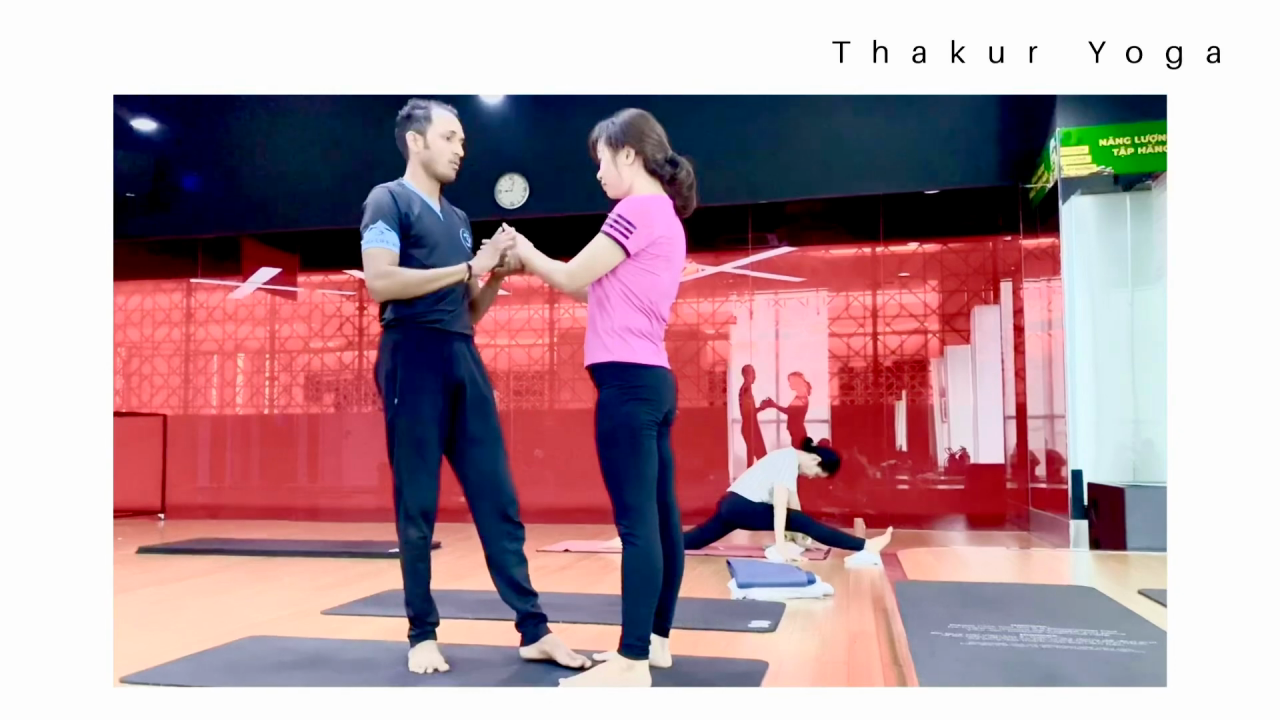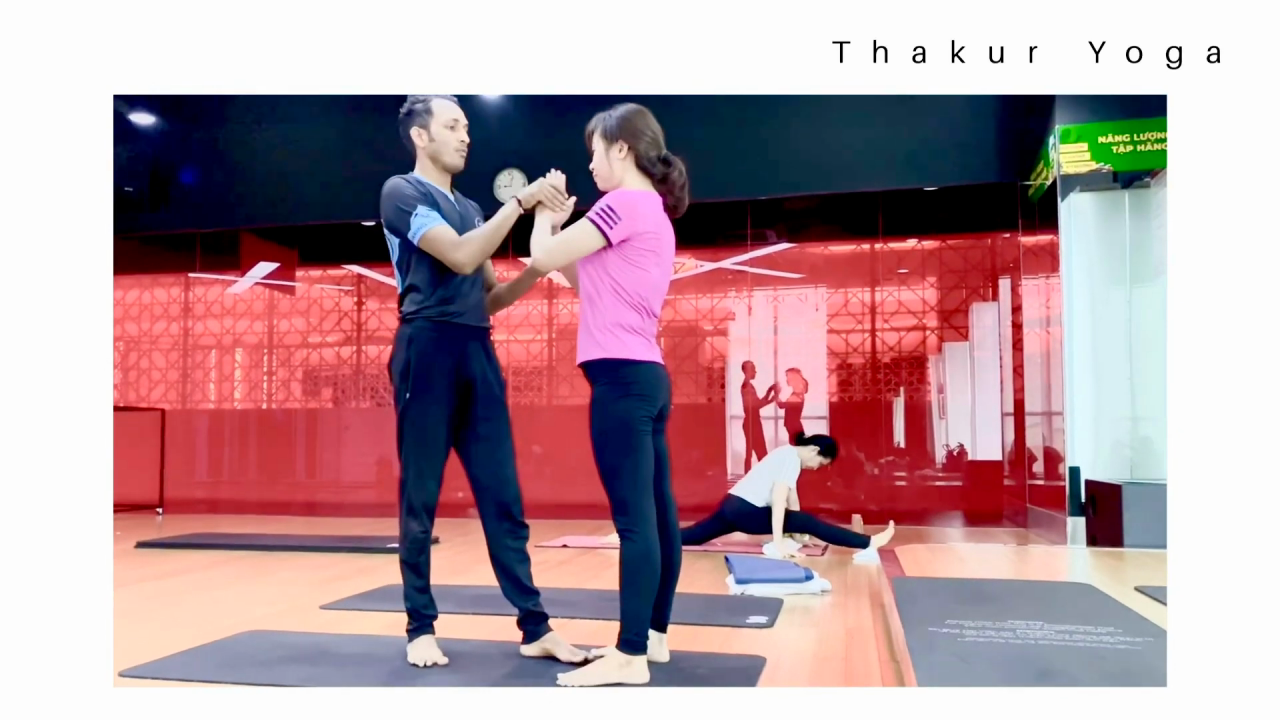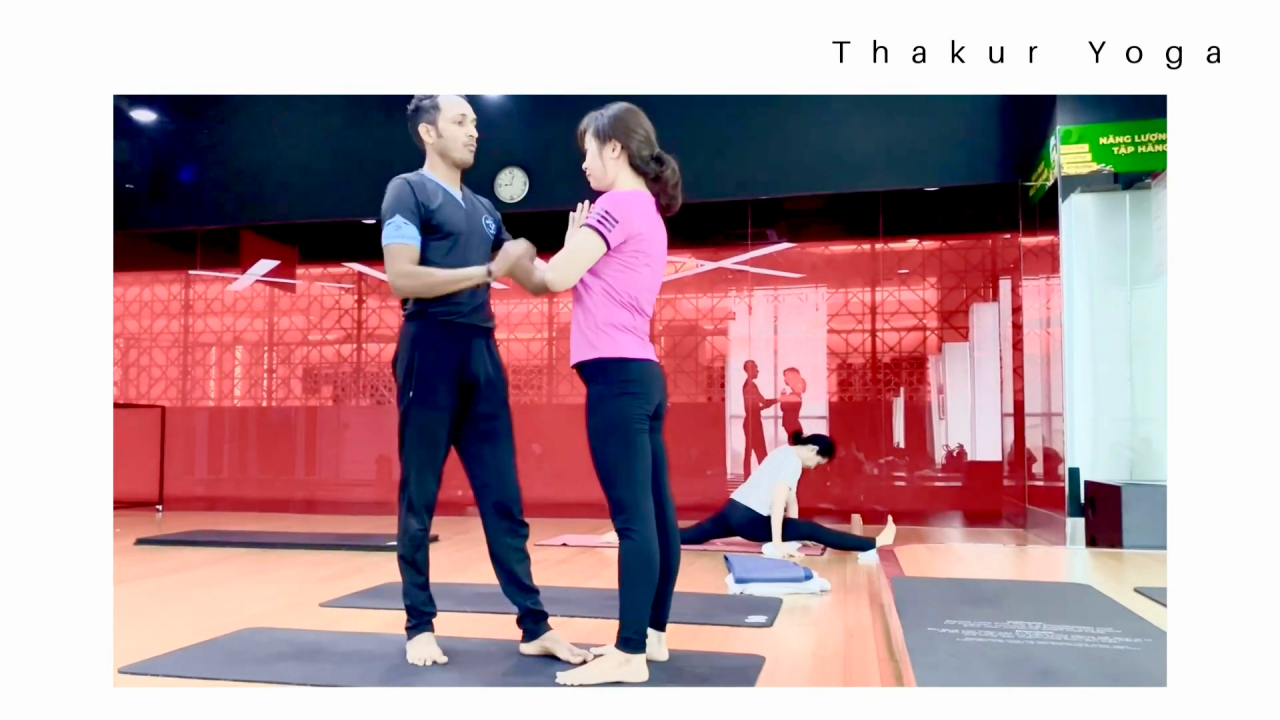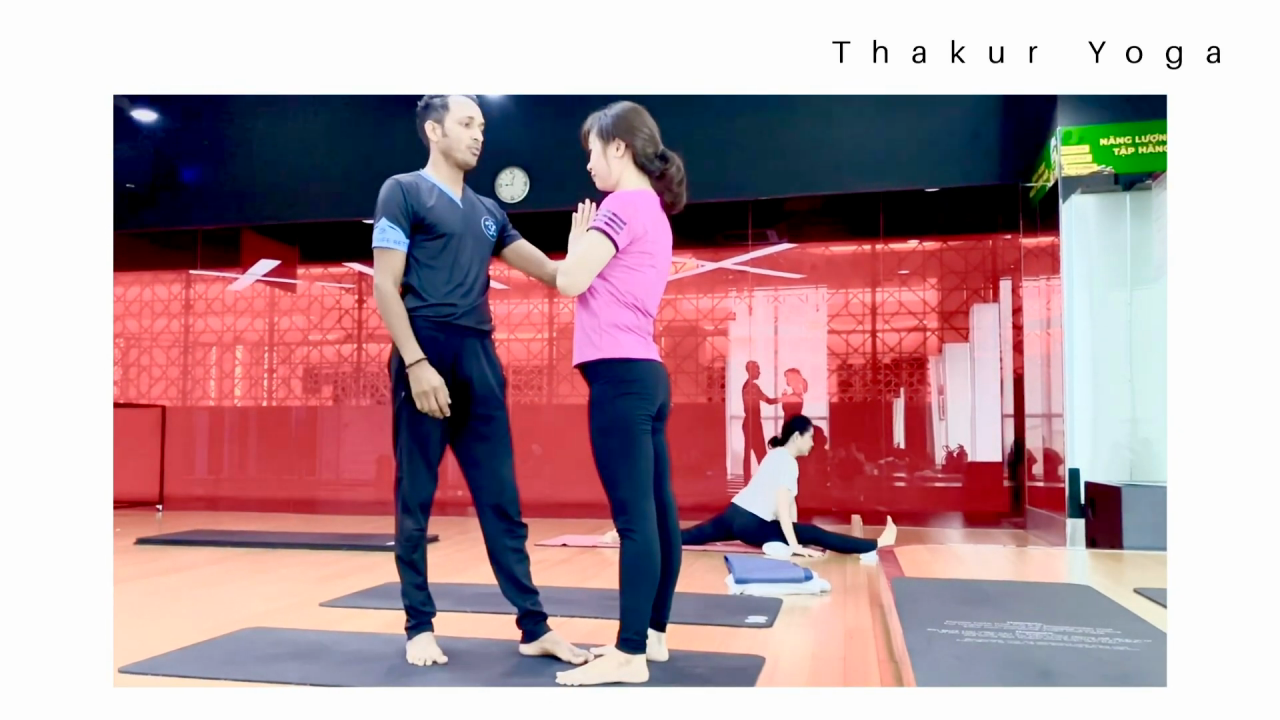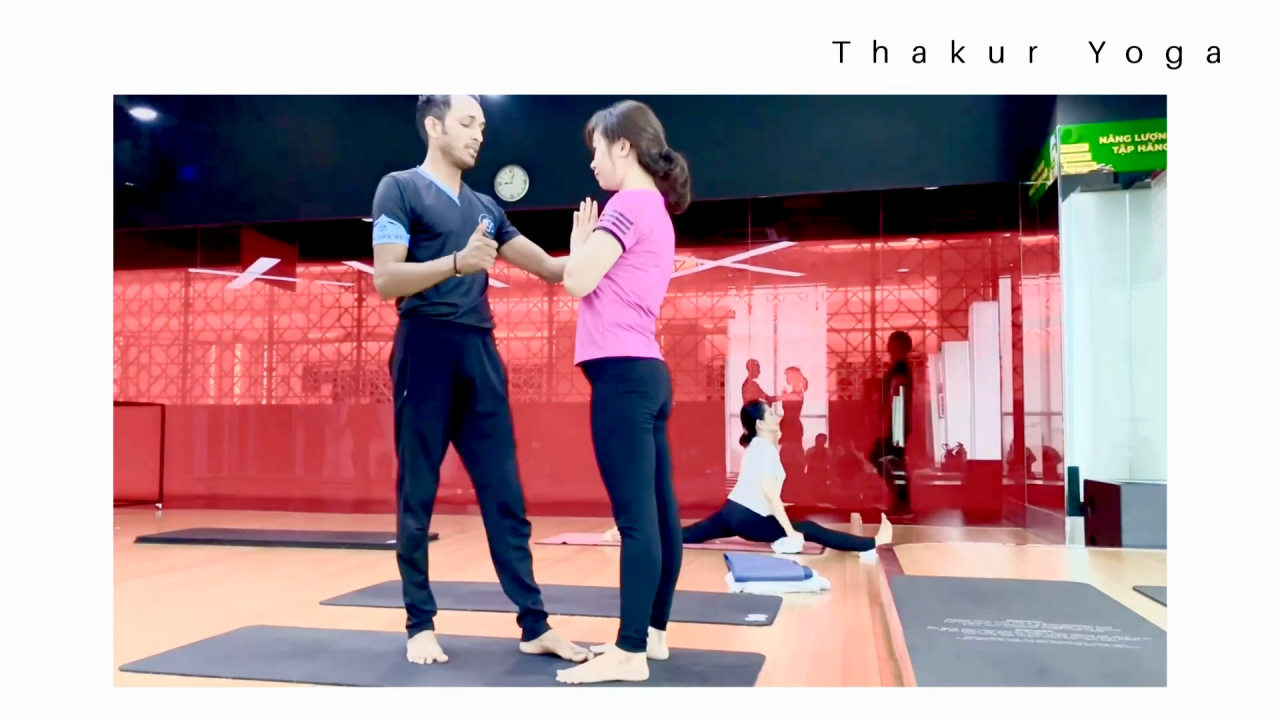
dt=1s
person 1, frame 1
left shoulder: (638, 210)
right shoulder: (664, 217)
left elbow: (573, 277)
right elbow: (598, 290)
left wrist: (525, 253)
right wrist: (531, 261)
left hip: (628, 381)
right hip: (651, 381)
left knee: (637, 524)
right knee: (659, 518)
left ankle: (632, 661)
right ankle: (654, 640)
person 1, frame 2
left shoulder: (625, 204)
right shoulder: (653, 214)
left elbow: (543, 258)
right elbow: (587, 277)
left wrist: (546, 219)
right wrist: (561, 222)
left hip: (622, 377)
right hip: (646, 376)
left knee: (634, 518)
right knee: (656, 513)
left ankle: (630, 655)
right ankle: (652, 635)
person 1, frame 3
left shoulder: (618, 205)
right shoulder: (648, 213)
left elbow: (559, 277)
left wrist: (573, 238)
right wrist: (580, 241)
left hip: (617, 376)
right hip: (641, 374)
left knee: (633, 517)
right knee: (653, 511)
left ankle: (628, 653)
right ankle: (650, 634)
person 1, frame 4
left shoulder: (623, 204)
right shoulder: (653, 212)
left elbow: (571, 281)
left wrist: (578, 239)
right wrist: (586, 243)
left hip: (619, 374)
right hip: (645, 373)
left knee: (634, 518)
right knee: (656, 512)
left ankle: (629, 654)
right ankle: (651, 634)
person 1, frame 5
left shoulder: (628, 205)
right shoulder: (655, 211)
left elbow: (577, 282)
left wrist: (580, 239)
right wrist: (587, 244)
left hip: (621, 373)
right hip: (646, 372)
left knee: (635, 515)
right knee: (657, 510)
left ankle: (629, 652)
right ankle: (650, 632)
person 2, frame 1
left shoulder: (458, 218)
right shoulder: (388, 200)
right elbow: (380, 281)
left wrist: (494, 275)
right wrist: (467, 267)
left hip: (463, 358)
right hip: (413, 356)
left knee: (497, 497)
right knee: (417, 504)
left ankle: (534, 629)
right ankle: (422, 634)
person 2, frame 2
left shoulder: (469, 209)
right shoulder: (402, 191)
right elbow: (461, 257)
left wrist: (541, 262)
right wrist: (522, 202)
left hip: (478, 353)
right hip: (427, 348)
left knee: (502, 496)
right knee: (420, 499)
left ankle: (534, 627)
right ankle: (421, 628)
person 2, frame 3
left shoulder: (482, 208)
right shoulder: (408, 190)
right elbow: (400, 277)
right wrist: (486, 271)
left hip: (482, 352)
right hip: (430, 347)
left knee: (502, 496)
right knee: (420, 496)
left ankle: (534, 625)
right ankle: (420, 626)
person 2, frame 4
left shoulder: (487, 210)
right shoulder: (403, 191)
left elbow: (552, 272)
right elbow: (385, 286)
right wrist: (415, 362)
left hip: (480, 357)
right hip: (425, 352)
left knee: (501, 499)
right knee: (415, 499)
left ankle: (534, 626)
right ankle: (419, 626)
person 2, frame 5
left shoulder: (484, 206)
right shoulder: (399, 189)
left elbow: (548, 267)
right elbow: (386, 278)
right wrist: (459, 262)
left hip: (480, 353)
right hip: (426, 350)
left knee: (504, 494)
right knee: (417, 497)
left ankle: (534, 625)
right ankle: (420, 625)
person 3, frame 1
left shoulder: (791, 459)
right shoulder: (789, 460)
left elbow: (792, 502)
right elbow: (779, 505)
left wrist: (797, 537)
right wrist: (781, 544)
left hip: (731, 505)
right hip: (741, 506)
left knee: (695, 541)
right knee: (805, 522)
right ankle: (865, 546)
person 3, frame 2
left shoulder: (788, 454)
right shoulder: (791, 458)
left elbow: (791, 499)
right elbow: (779, 501)
left wrist: (795, 533)
right wrist: (778, 542)
left hip: (732, 506)
right hip: (746, 511)
left knee: (695, 536)
right knee: (809, 523)
right ankle: (869, 542)
person 3, frame 3
left shoulder: (785, 452)
right shoulder: (792, 461)
left elbow: (790, 499)
right elbow: (778, 500)
left wrist: (794, 534)
right wrist: (778, 542)
left hip: (733, 510)
right hip: (749, 519)
left knee: (696, 535)
right knee: (812, 531)
right ankle: (875, 543)
person 3, frame 4
left shoulder: (778, 455)
right shoulder: (787, 462)
left elbow: (789, 500)
right elbow: (782, 504)
left wrist: (795, 533)
right wrist: (794, 544)
left hip: (735, 515)
right hip: (750, 524)
left knee: (689, 537)
right knee: (815, 535)
right ankle: (876, 544)
person 3, frame 5
left shoulder: (758, 444)
right shoulder: (765, 448)
left elbow: (768, 492)
right elbow: (770, 492)
left wrist: (786, 524)
right wrist: (790, 531)
left hip: (734, 511)
right hip: (747, 517)
left knee: (687, 536)
right knee: (811, 530)
right ankle: (871, 543)
